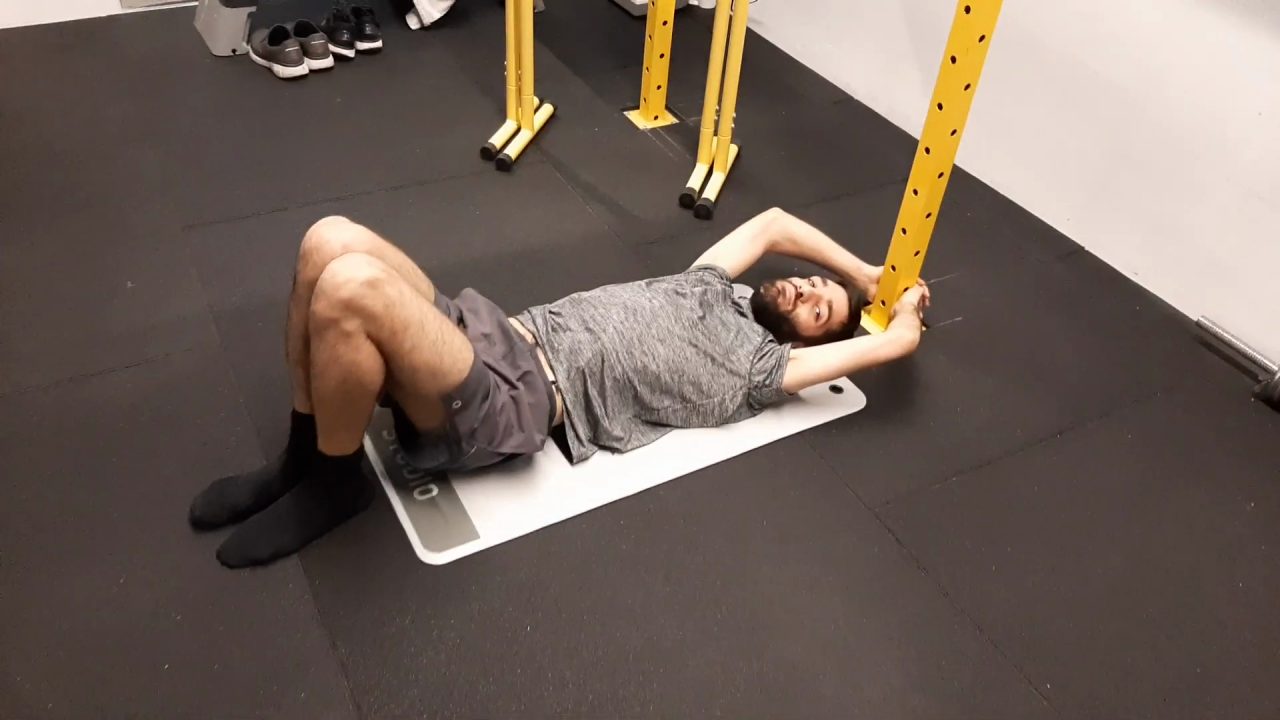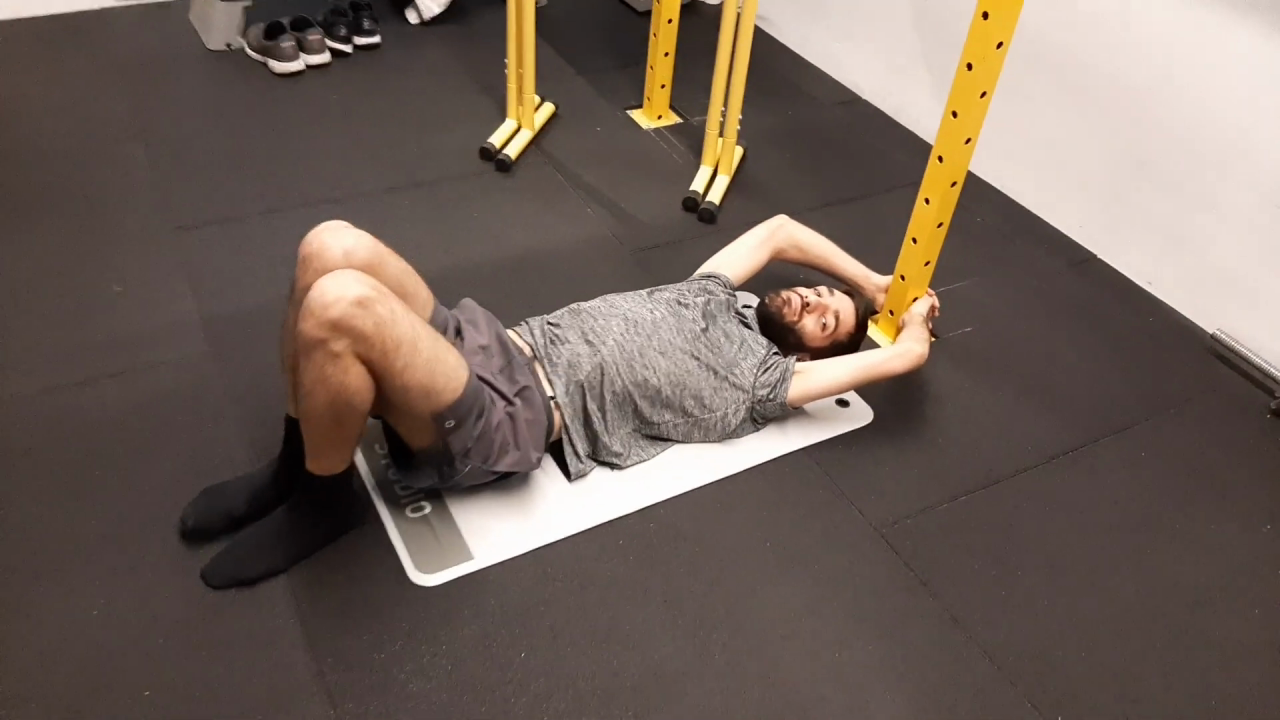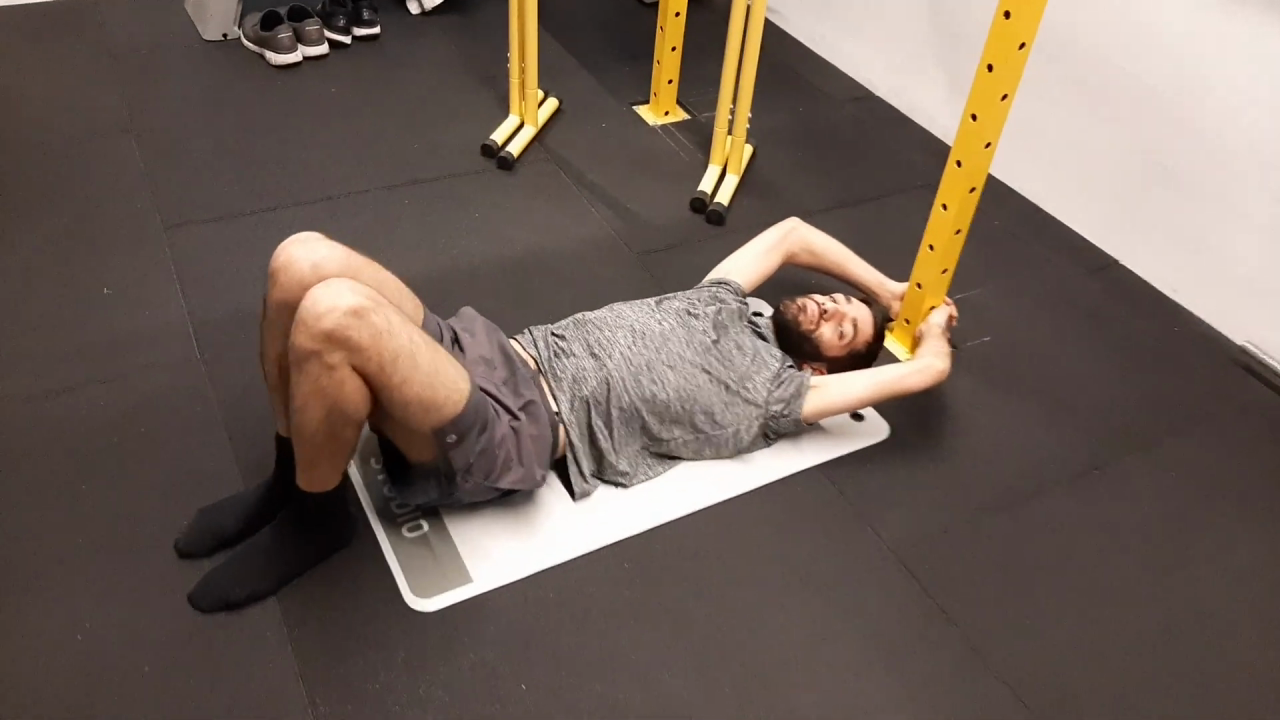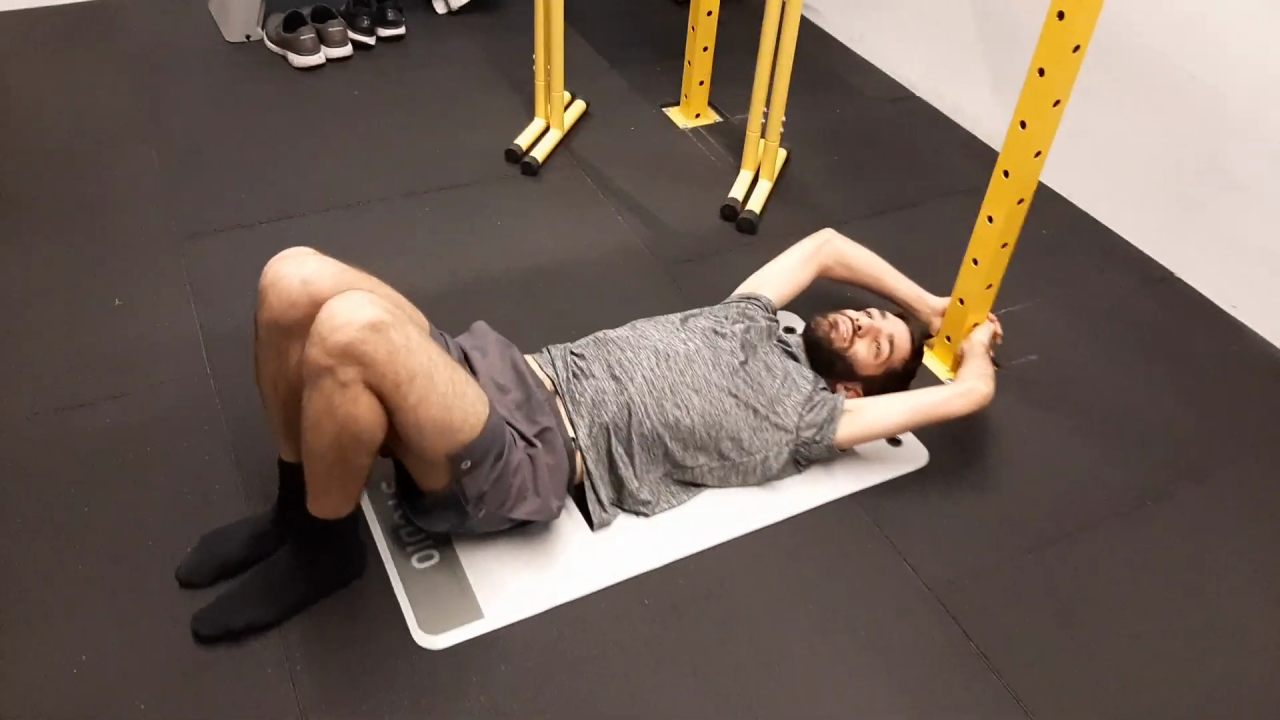
dt=0.2s
person 1, frame 1
left shoulder: (758, 370)
right shoulder: (711, 289)
left elbow: (896, 341)
right wrist: (868, 274)
left hip: (507, 406)
right hip: (498, 336)
left knee: (351, 286)
left ankle: (333, 482)
right ankle: (303, 455)
person 1, frame 2
left shoulder: (764, 383)
right shoulder: (714, 300)
left elbow: (905, 355)
right elbow: (780, 230)
right wrist: (877, 282)
left hip: (503, 422)
right hip: (493, 346)
left knee: (341, 305)
right knee: (333, 249)
left ankle: (322, 499)
right ankle: (295, 466)
person 1, frame 3
left shoulder: (779, 396)
right shoulder: (724, 307)
left elbow: (925, 370)
right elbow: (792, 232)
right wrist: (892, 289)
left hip: (506, 436)
right hip: (493, 355)
left knee: (334, 315)
right knee: (301, 263)
left ankle: (312, 517)
right ankle: (290, 478)
person 1, frame 4
left shoulder: (810, 419)
right shoulder: (752, 322)
left elbow: (969, 393)
right elbow: (826, 243)
right wrist: (931, 304)
left hip: (521, 460)
right hip: (509, 374)
left knee: (347, 329)
right knee: (295, 281)
left ankle: (321, 547)
right ankle: (297, 504)
